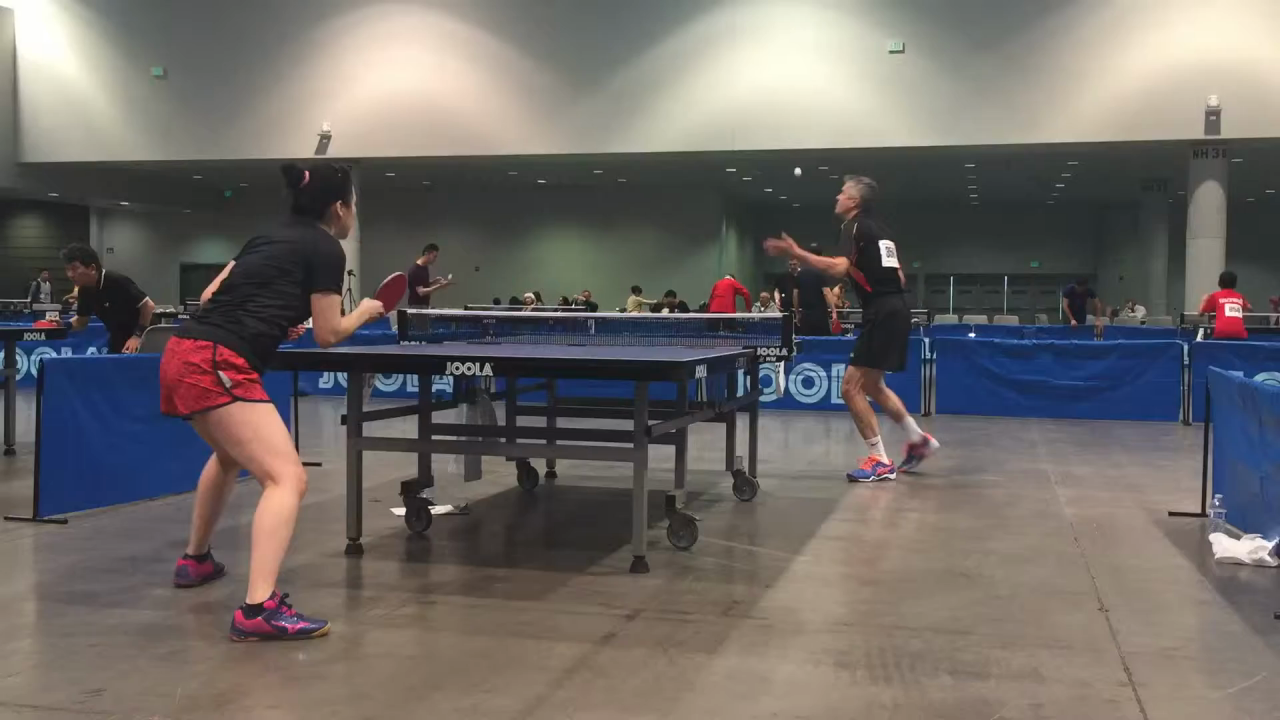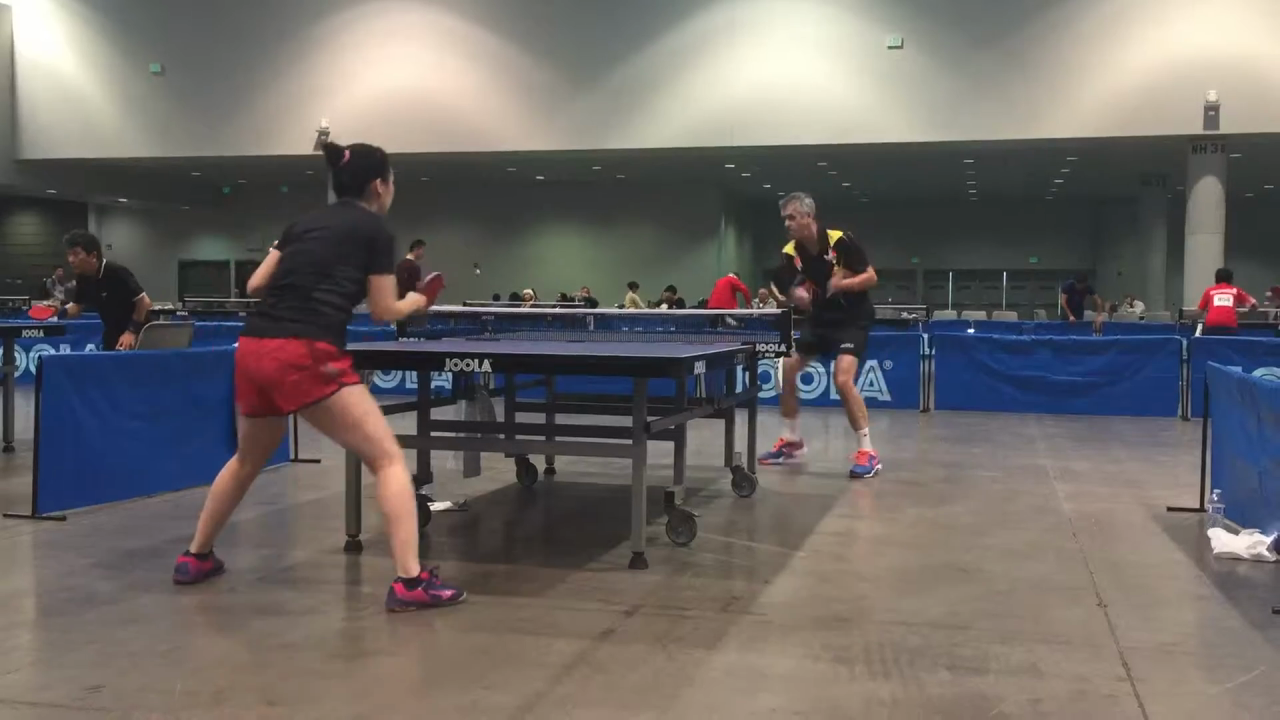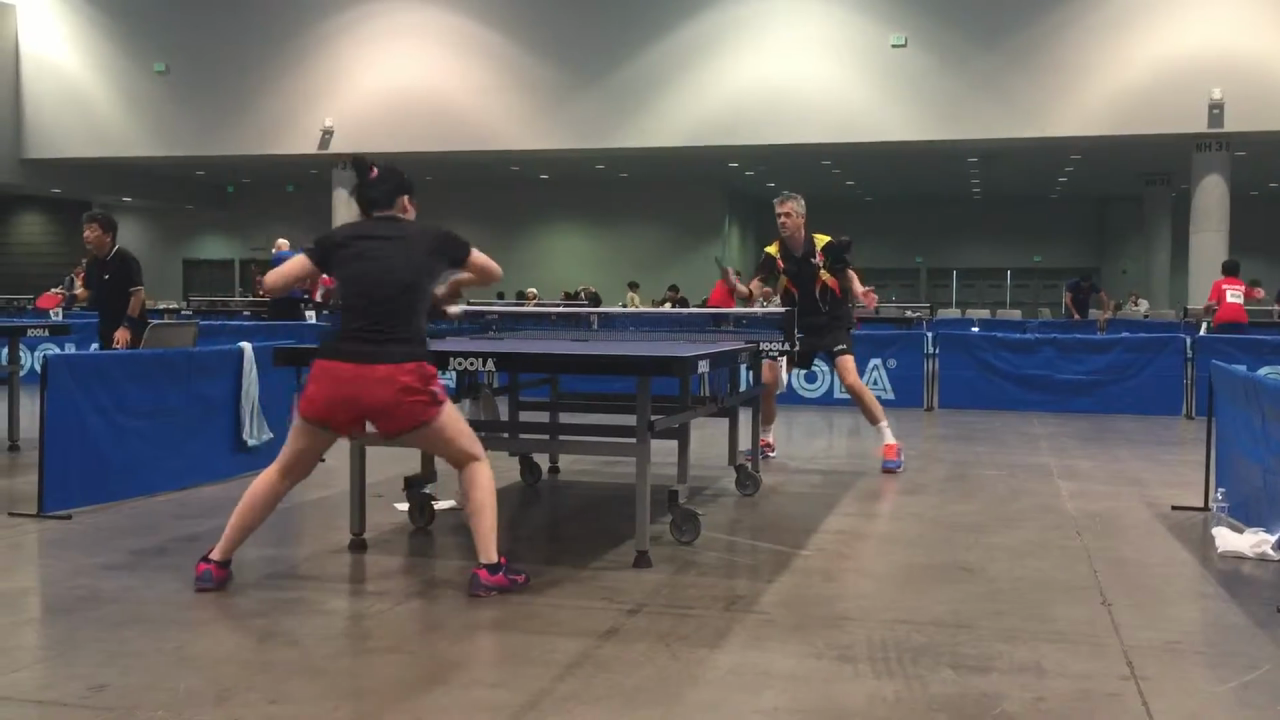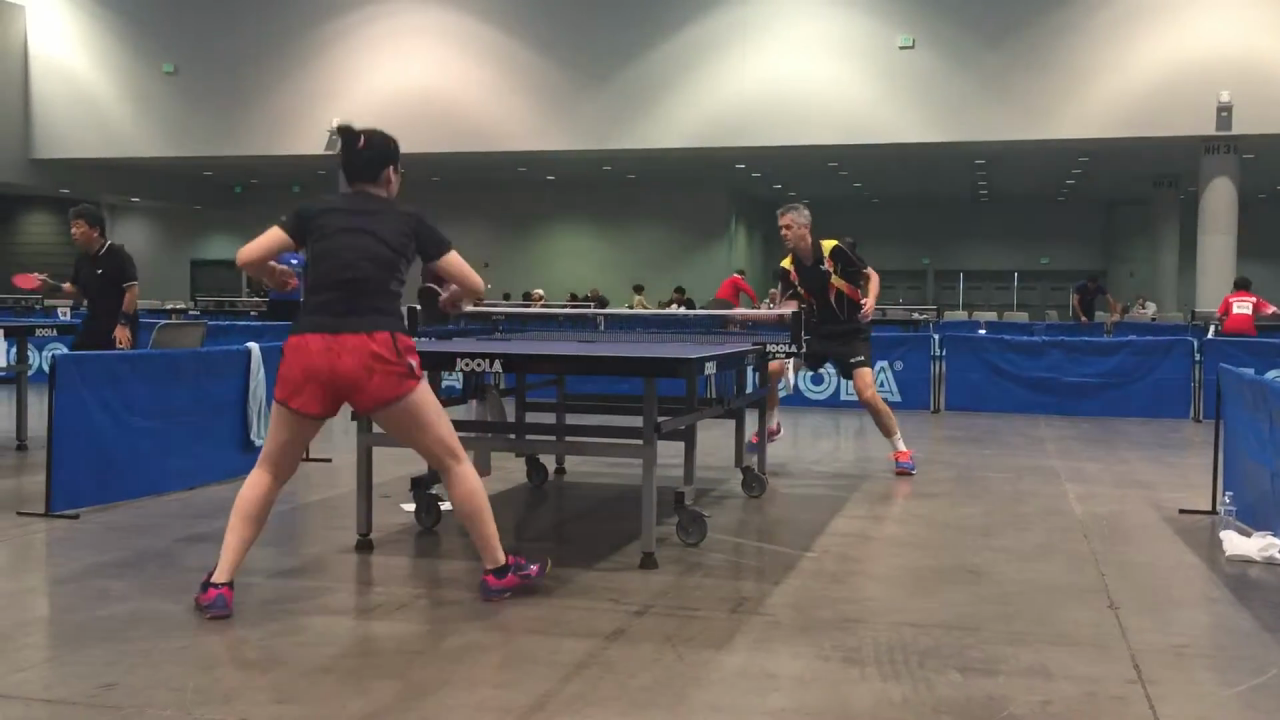
dt=0.5s
person 1, frame 1
left shoulder: (267, 238)
right shoulder: (325, 249)
right elbow: (327, 335)
right wrist: (365, 311)
left hip: (185, 353)
right hip: (216, 364)
left knee: (230, 454)
right knee: (287, 479)
left ankle: (194, 559)
right ankle: (258, 608)
person 1, frame 2
left shoulder: (304, 223)
right shoulder: (374, 229)
left elbow: (257, 285)
right elbow: (385, 313)
right wrist: (416, 301)
left hip: (252, 349)
right hip: (305, 358)
left knee: (249, 459)
right knee: (389, 461)
left ankle: (195, 557)
right ankle: (411, 581)
person 1, frame 3
left shoulder: (344, 237)
right shoulder: (435, 238)
left elbow: (273, 283)
right elbow: (493, 272)
left wrist: (294, 281)
right wrist: (457, 285)
left hip: (336, 376)
right hip: (402, 379)
left knee: (286, 470)
right knee: (471, 459)
left ankle: (214, 563)
right ankle: (490, 569)
person 1, frame 4
left shoulder: (316, 211)
right shoulder: (408, 221)
left elbow: (245, 258)
right elbow: (475, 286)
left wrist: (275, 275)
right wrist: (455, 298)
left hip: (308, 352)
right hip: (378, 354)
left knee: (269, 471)
right knee: (451, 460)
left ankle: (219, 586)
right ankle: (498, 570)
person 2, frame 1
left shoulder: (855, 227)
right shoulder: (877, 228)
left elbow: (840, 268)
right elbow: (897, 276)
left wrist: (796, 253)
left hip: (883, 315)
right hip: (894, 312)
left knee: (851, 388)
right knee: (872, 384)
left ankle: (881, 461)
right ankle: (918, 438)
person 2, frame 2
left shoulder: (840, 240)
right shoulder: (791, 253)
left elbow: (871, 277)
right elbow: (800, 296)
left wrist: (846, 283)
right wrist: (797, 295)
left hip: (853, 318)
right hip: (821, 317)
left knee: (843, 381)
right knee: (787, 371)
left ankle: (868, 452)
right ankle: (791, 441)
person 2, frame 3
left shoulder: (826, 246)
right shoulder: (771, 255)
left elbow: (847, 272)
right elbow: (752, 295)
left wrist: (859, 292)
right wrist: (734, 285)
left hip: (833, 324)
right hip: (798, 327)
left knee: (851, 381)
right knee: (767, 383)
left ankle: (890, 444)
right ankle: (766, 442)
person 2, frame 4
left shoulder: (835, 250)
right shoulder: (787, 268)
left elbow: (872, 276)
right elbow: (789, 311)
left wrist: (871, 301)
left hip: (850, 333)
right hip: (814, 332)
left knee: (867, 395)
right knee: (770, 371)
left ankle: (901, 452)
right ankle: (770, 427)
